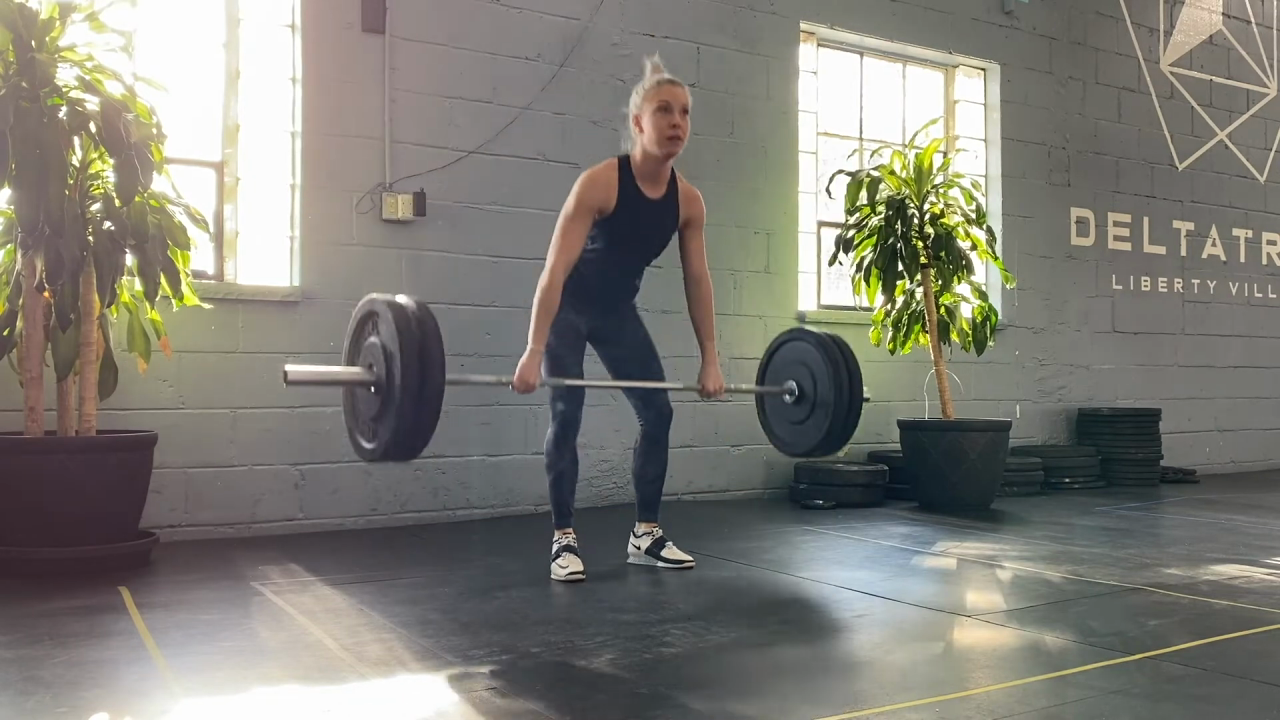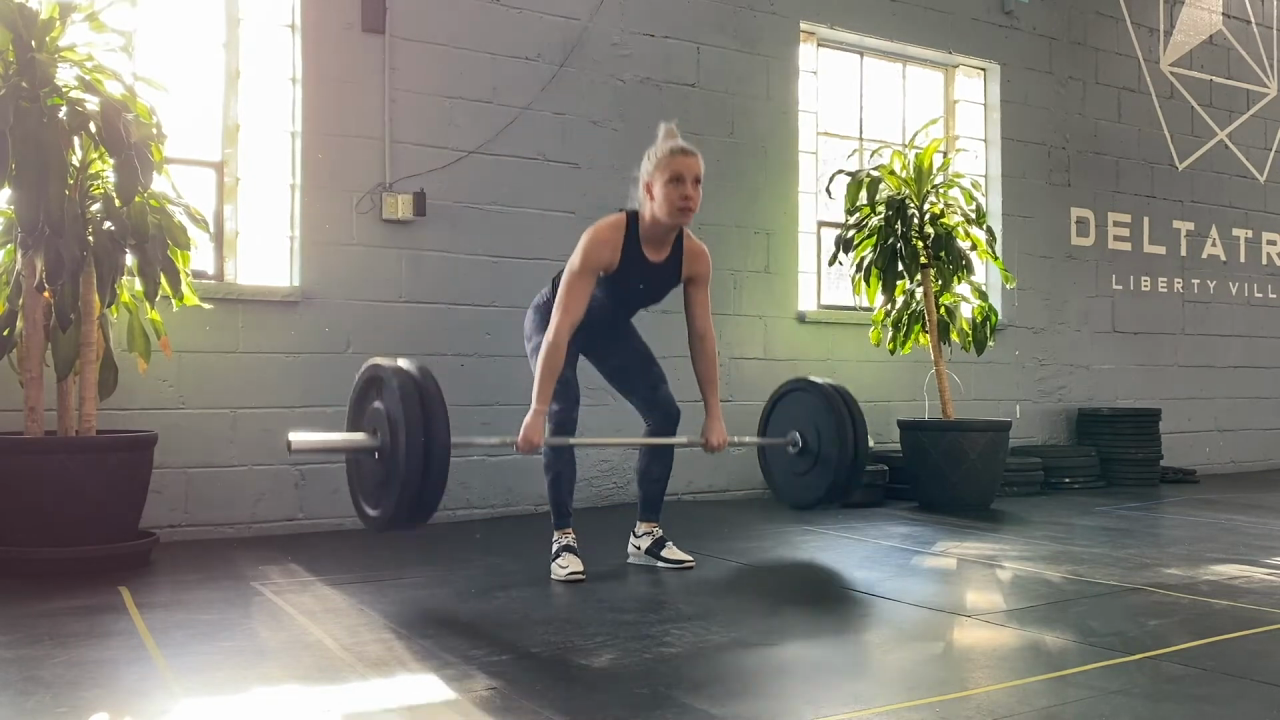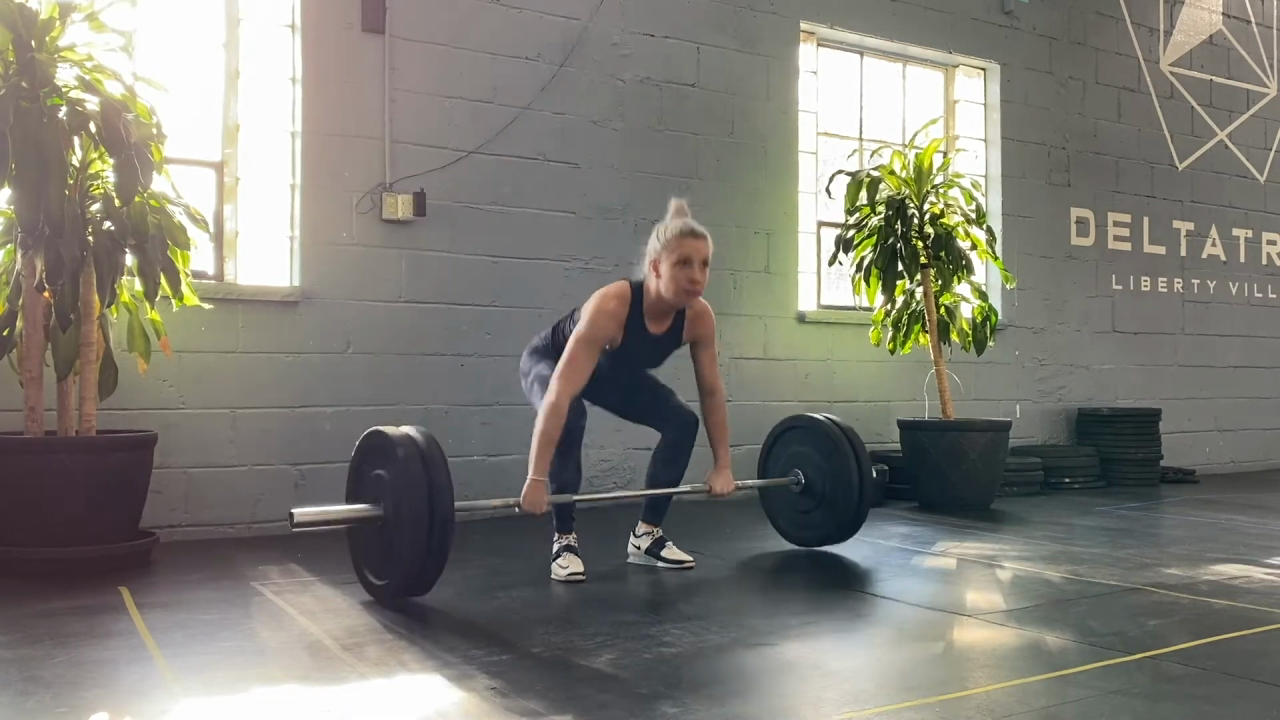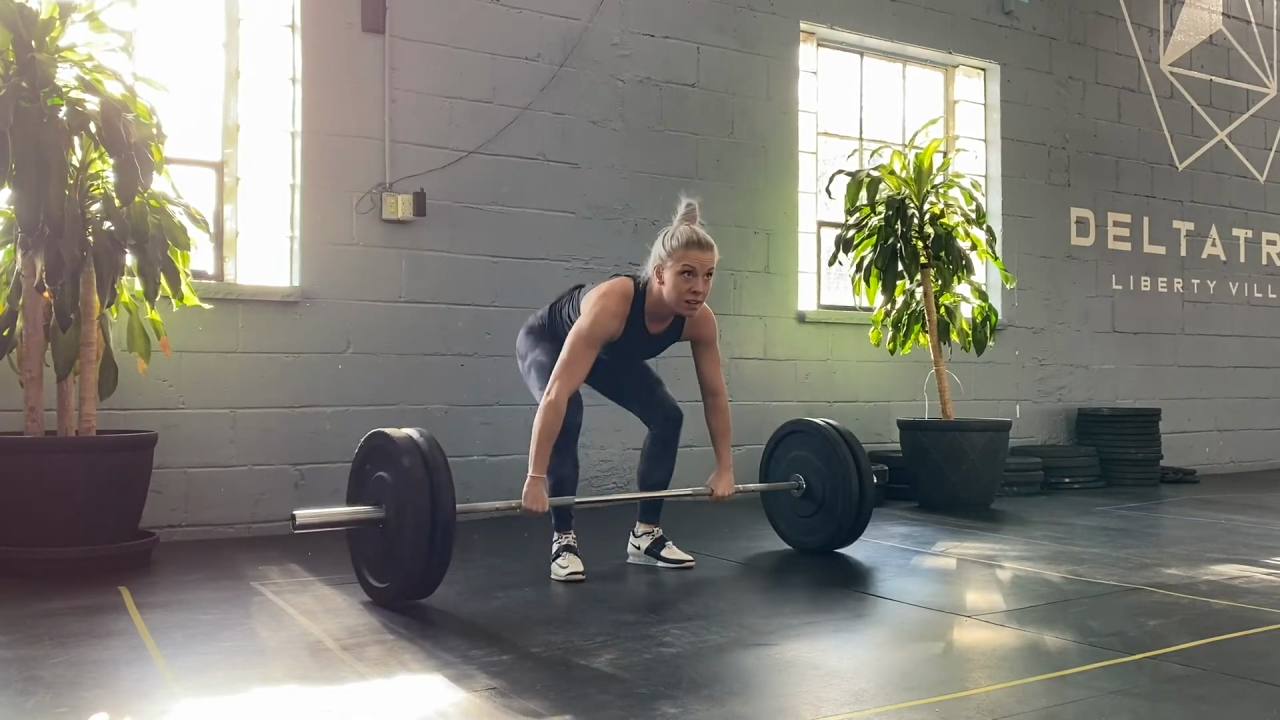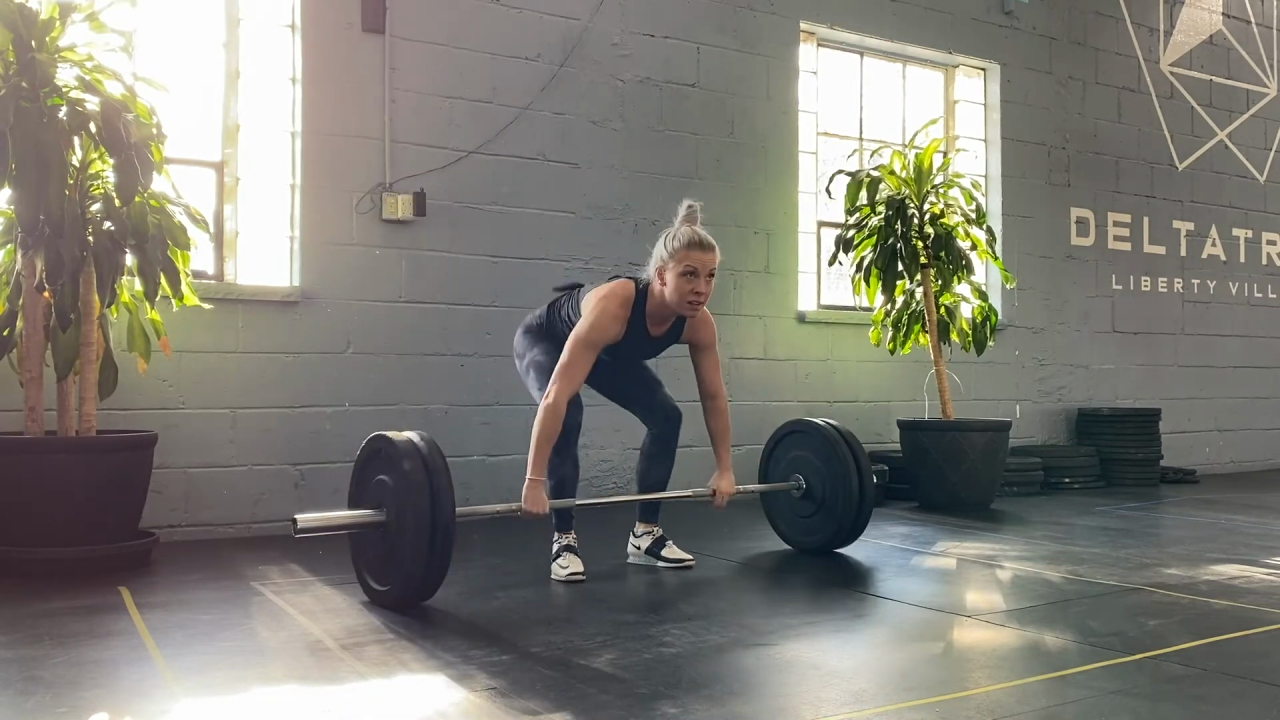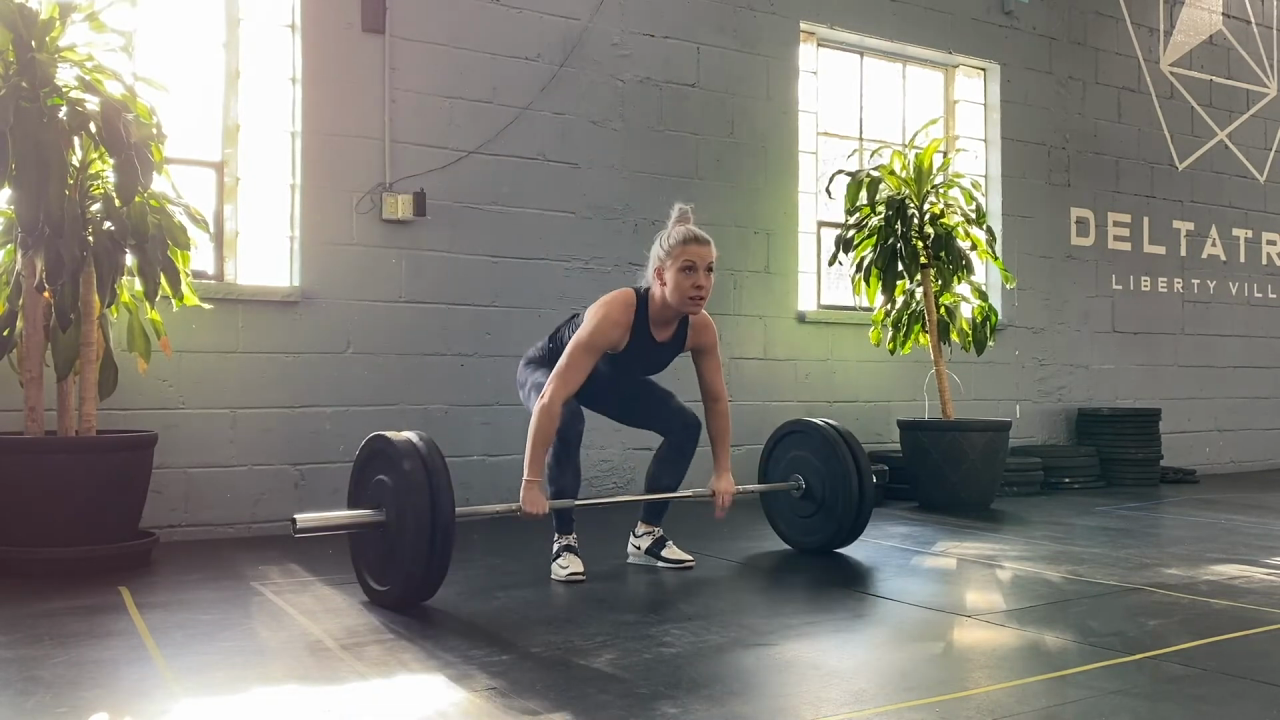
dt=0.2s
person 1, frame 1
left shoulder: (688, 199)
right shoulder: (599, 181)
left elbow: (697, 281)
right elbow: (556, 269)
left wrist: (710, 360)
right wrist: (534, 352)
left hip: (619, 309)
right hip: (569, 306)
left knee: (657, 411)
right knee: (567, 413)
left ankle: (646, 533)
right ankle: (563, 539)
person 1, frame 2
left shoulder: (694, 255)
right shoulder: (605, 237)
left elbow: (701, 336)
right elbow: (562, 328)
left wrist: (713, 414)
right wrist: (537, 413)
left hip: (613, 329)
right hip: (553, 325)
left knee: (666, 413)
right knee: (564, 414)
left ankle: (646, 534)
right ankle: (563, 540)
person 1, frame 3
left shoulder: (699, 318)
right shoulder: (610, 307)
left elbow: (711, 392)
right elbow: (559, 397)
left wrist: (722, 467)
right wrist: (536, 480)
left hip: (614, 374)
right hip: (550, 360)
left knee: (683, 423)
right knee: (571, 423)
left ankle: (647, 535)
right ankle: (565, 542)
person 1, frame 4
left shoulder: (700, 320)
right shoulder: (611, 305)
left elbow: (714, 394)
right elbow: (556, 394)
left wrist: (724, 469)
right wrist: (536, 479)
left hip: (612, 356)
right hip: (546, 340)
left knee: (667, 416)
right knee: (568, 415)
left ankle: (645, 533)
right ankle: (563, 540)
person 1, frame 5
left shoulder: (698, 322)
right shoulder: (612, 306)
left elbow: (713, 396)
right elbow: (556, 397)
left wrist: (725, 469)
right wrist: (535, 481)
left hip: (611, 353)
right hip: (544, 340)
left knee: (666, 417)
right knee: (568, 415)
left ankle: (646, 532)
right ankle: (564, 540)
person 1, frame 6
left shoulder: (700, 327)
right shoulder: (615, 314)
left elbow: (716, 399)
right elbow: (551, 399)
left wrist: (723, 471)
right wrist: (531, 483)
left hip: (611, 376)
right hip: (547, 366)
left knee: (684, 425)
right knee: (568, 423)
left ankle: (646, 534)
right ankle: (564, 541)
